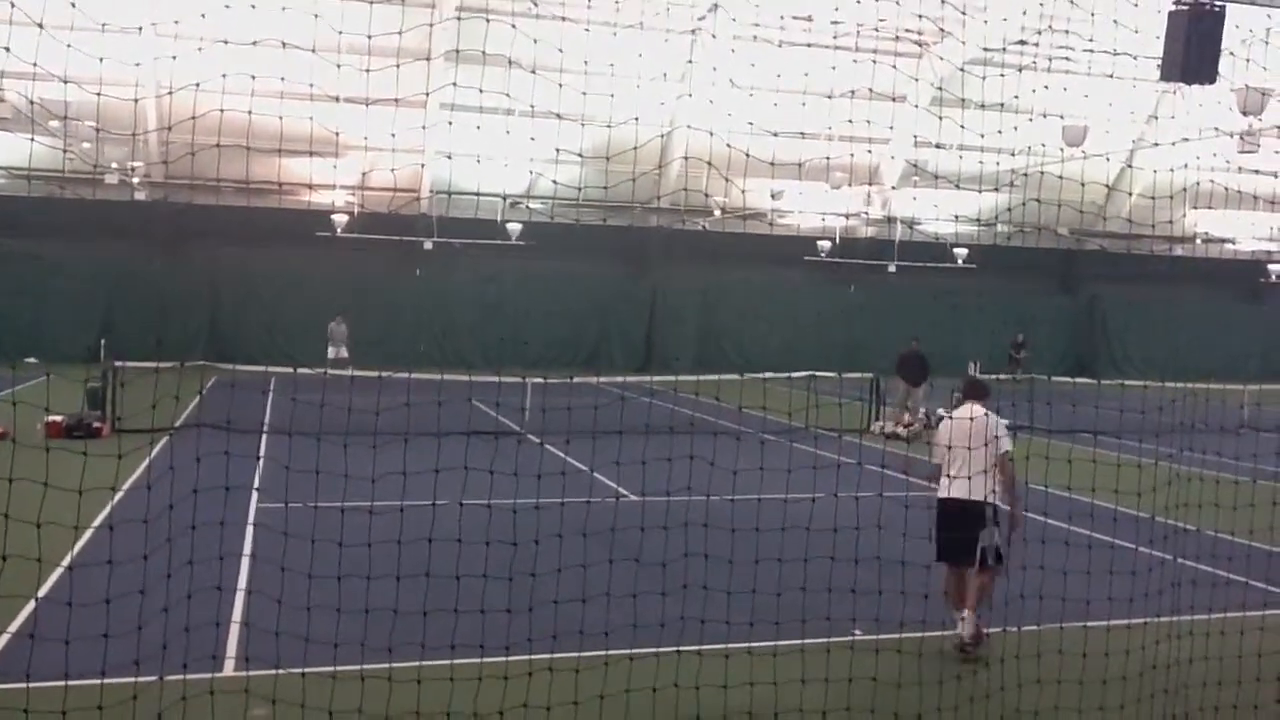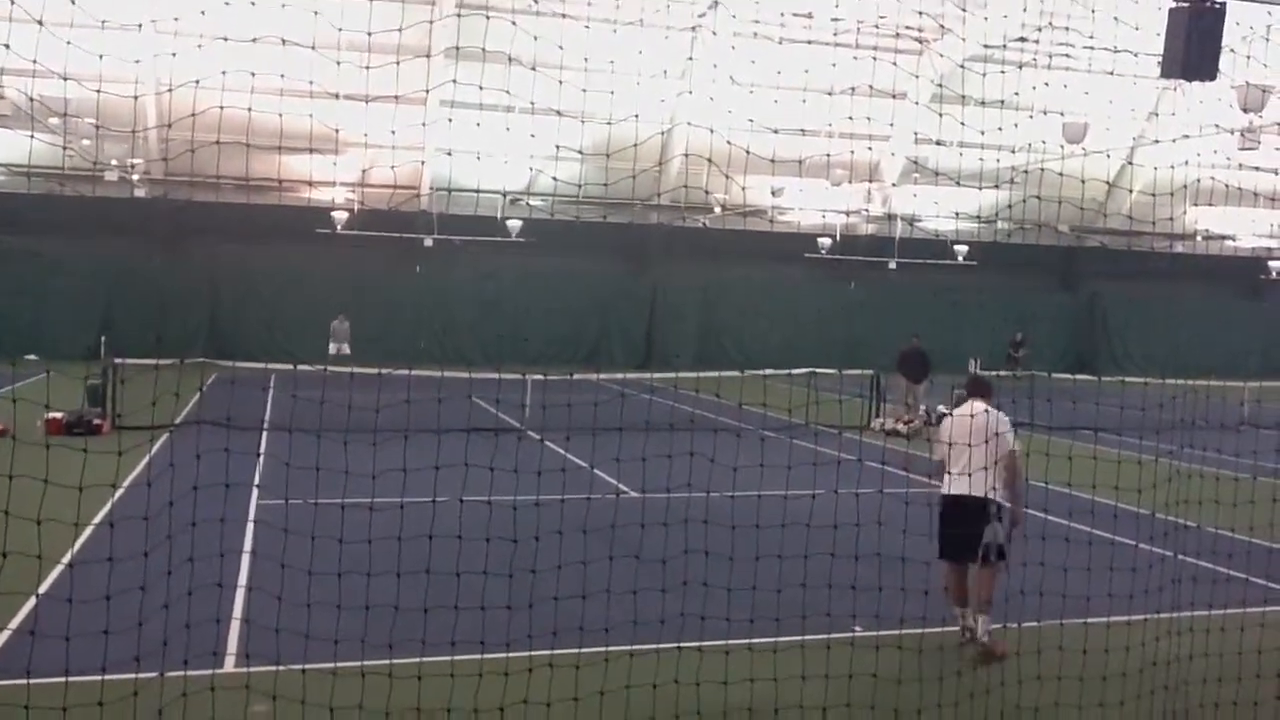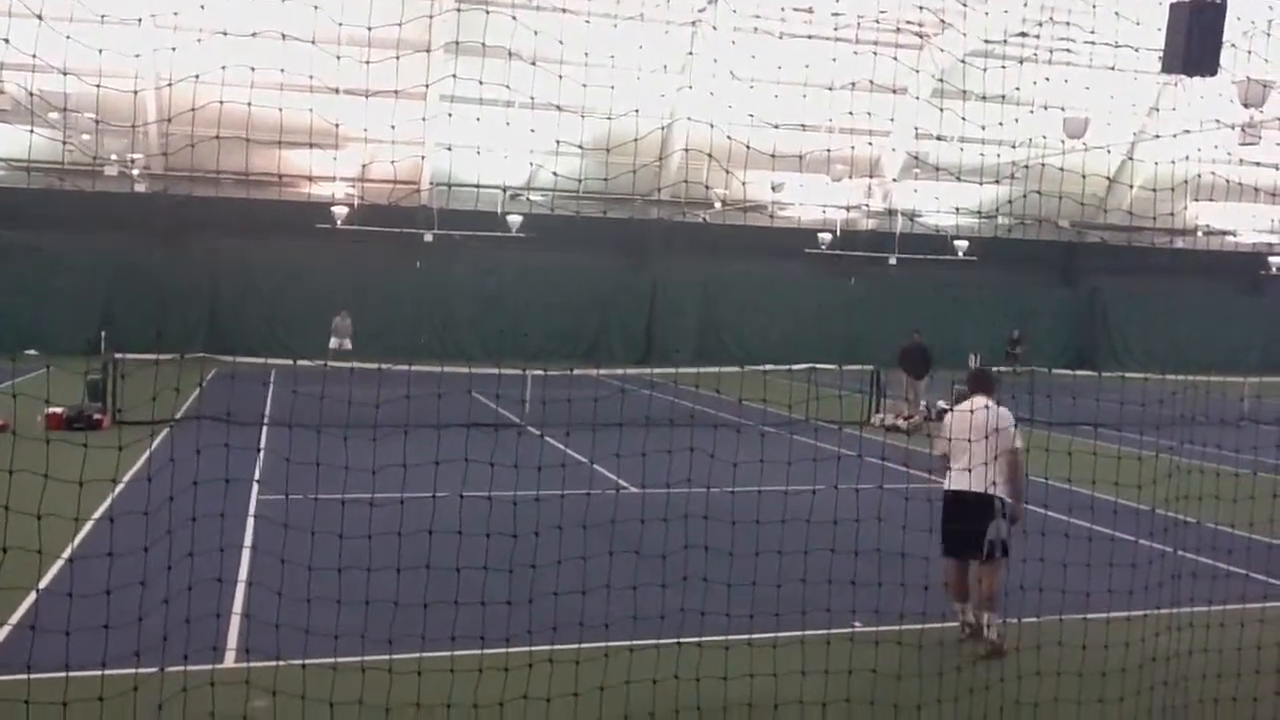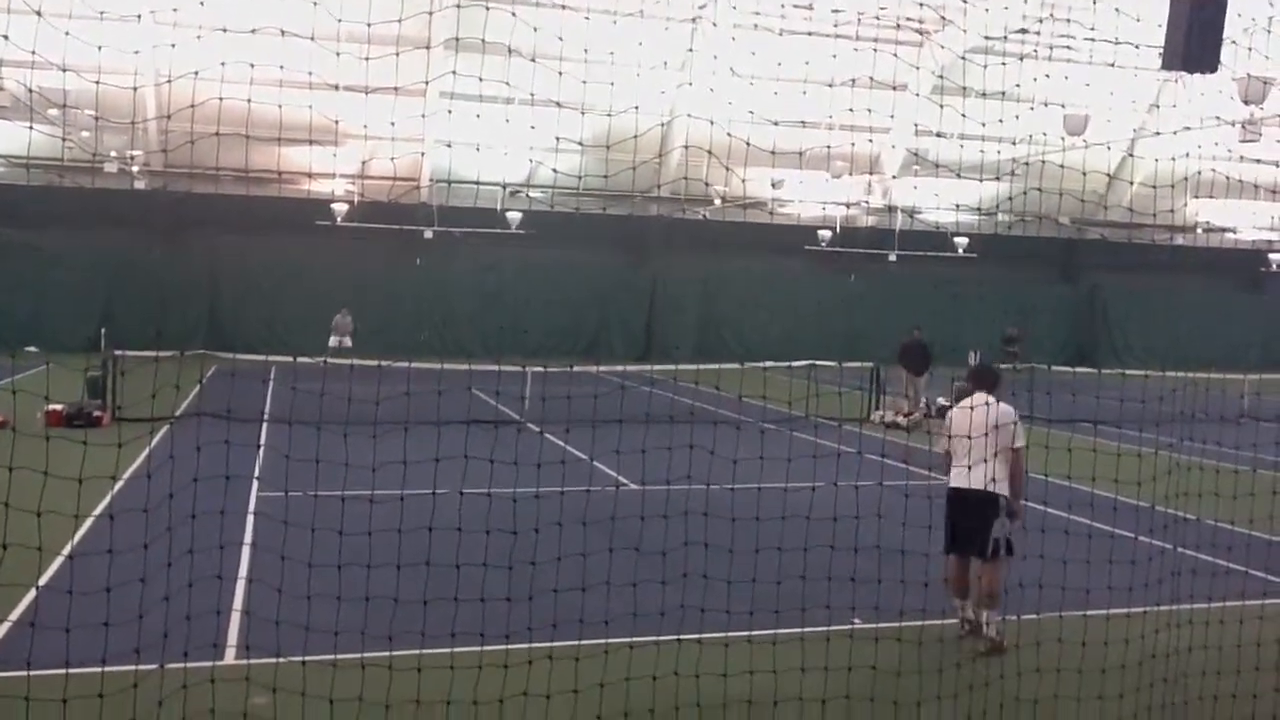
dt=0.1s
person 1, frame 1
left shoulder: (944, 423)
right shoulder: (993, 421)
right elbow: (1006, 469)
right wrist: (1015, 507)
left hip: (947, 500)
right hip: (979, 502)
left knee: (955, 567)
right knee: (986, 569)
left ankle: (967, 627)
right ankle: (966, 631)
person 1, frame 2
left shoulder: (948, 420)
right shoulder: (998, 418)
right elbow: (1012, 466)
right wrist: (1016, 504)
left hip: (950, 497)
right hip: (984, 500)
left knee: (956, 564)
right knee: (987, 566)
left ankle: (967, 625)
right ankle: (984, 636)
person 1, frame 3
left shoulder: (952, 416)
right shoulder: (1004, 416)
right elbow: (1016, 464)
right wrist: (1018, 502)
left hip: (954, 493)
right hip: (988, 496)
left knee: (957, 560)
right knee: (989, 565)
left ankle: (967, 621)
right ankle: (991, 634)
person 1, frame 4
left shoulder: (954, 412)
right shoulder: (1007, 413)
right elbow: (1017, 462)
right wrist: (1016, 499)
left hip: (957, 490)
right hip: (991, 494)
left knee: (958, 557)
right knee: (991, 563)
left ankle: (966, 617)
right ankle: (991, 631)
